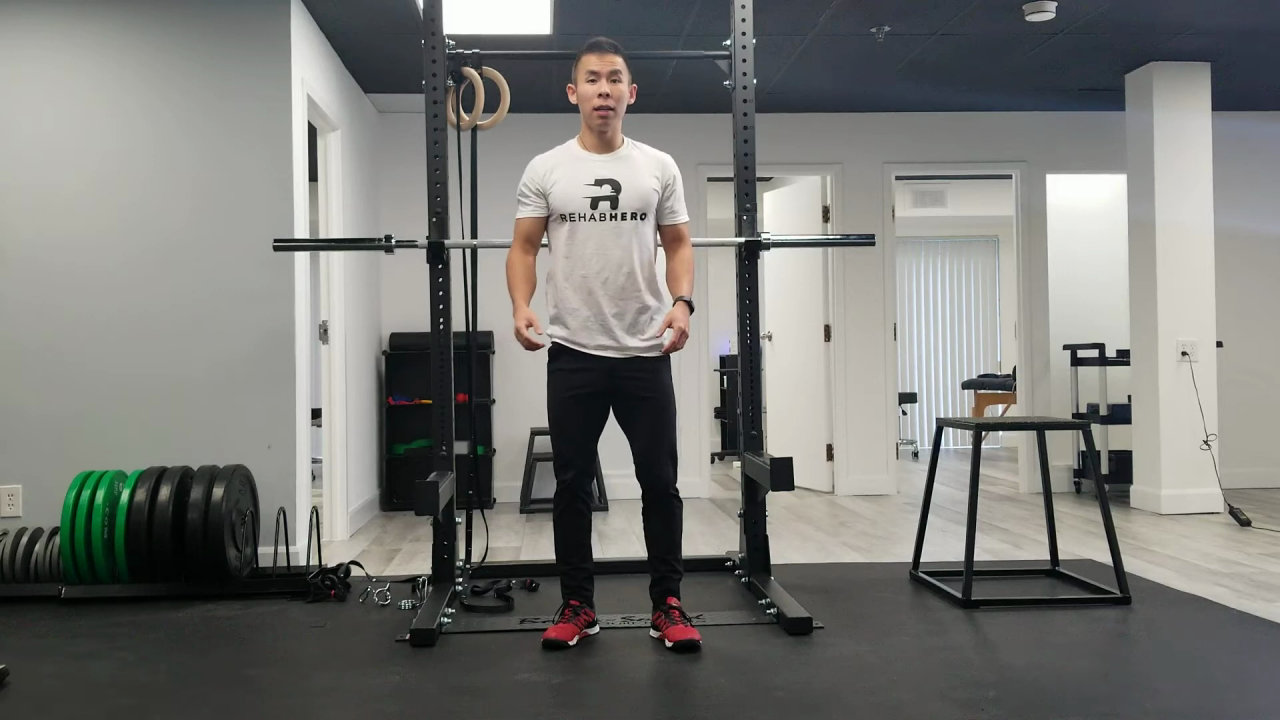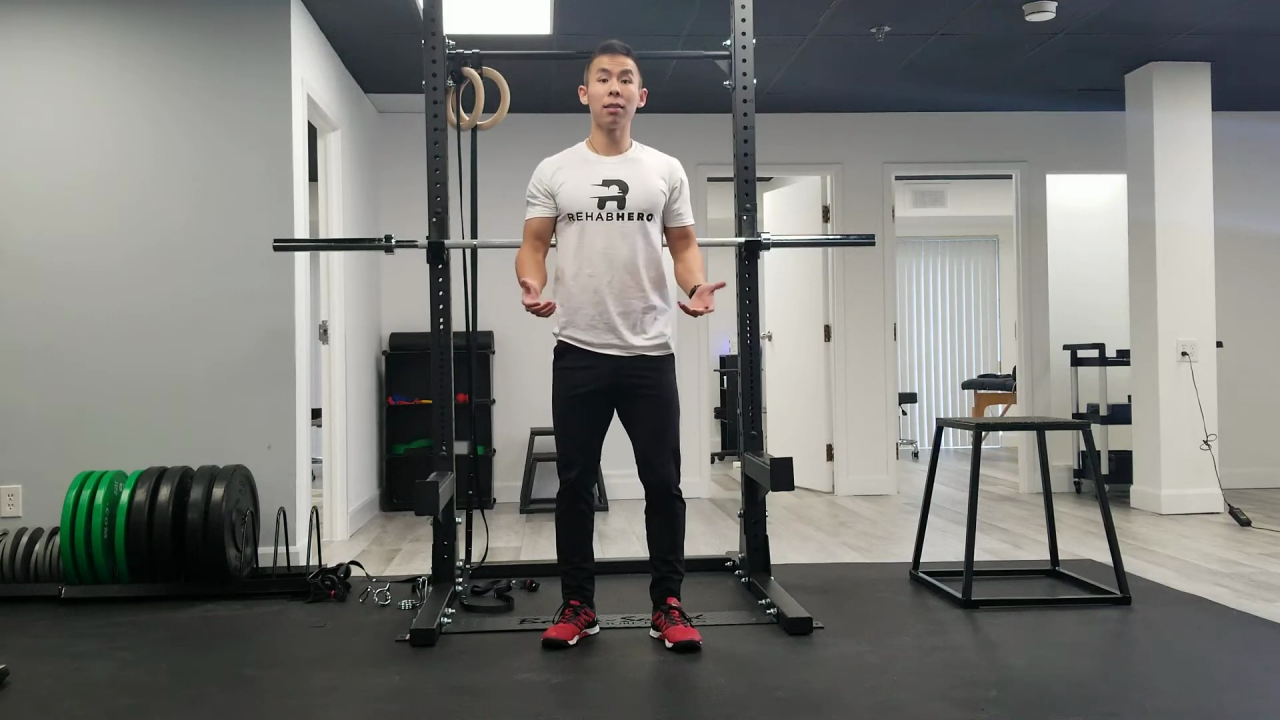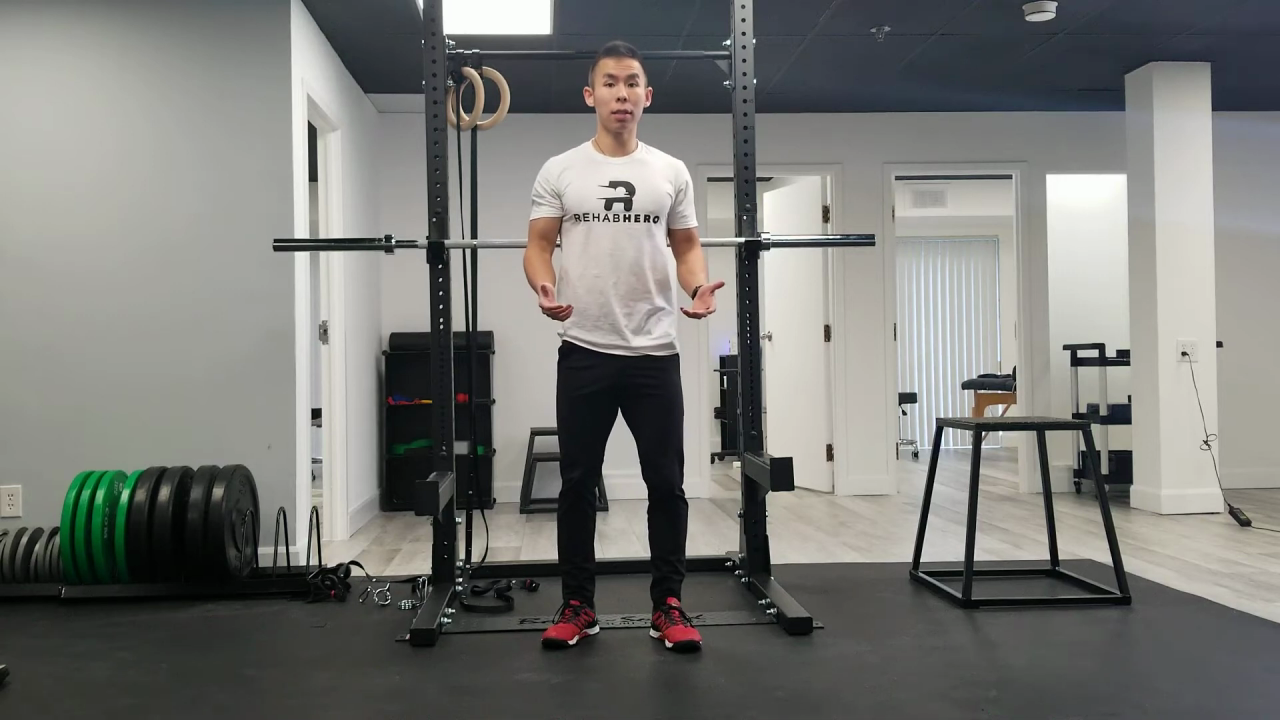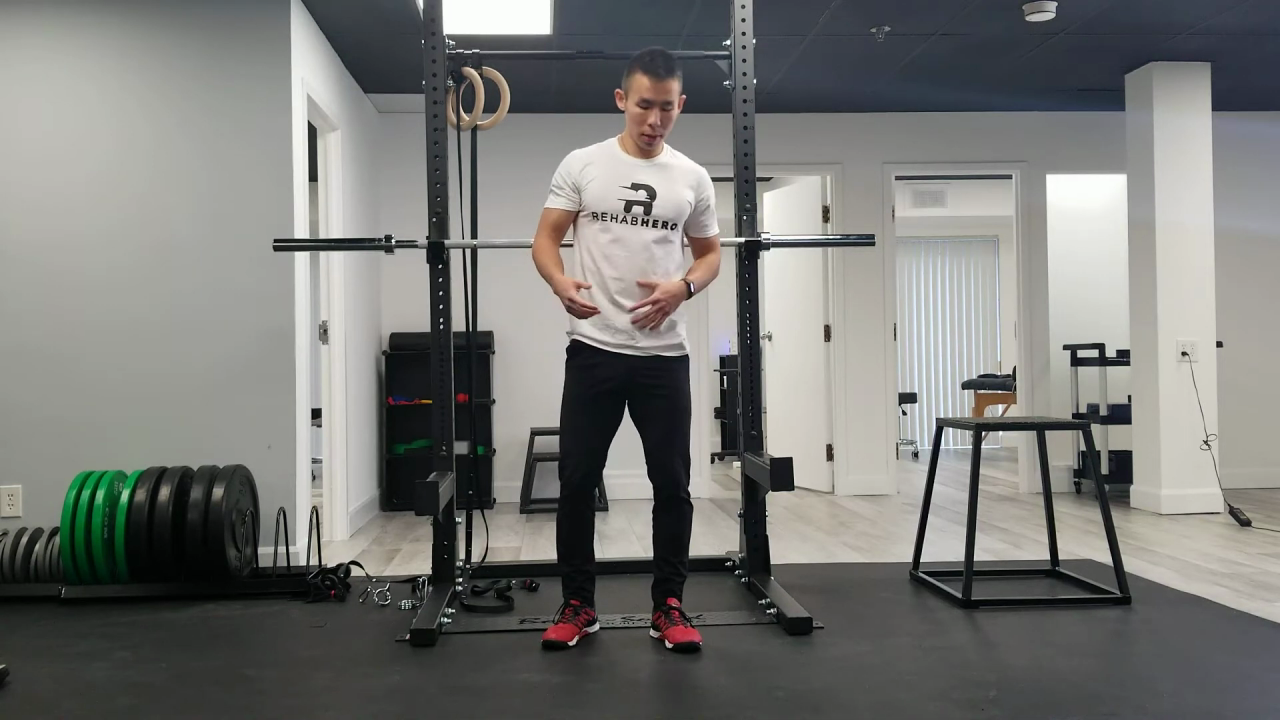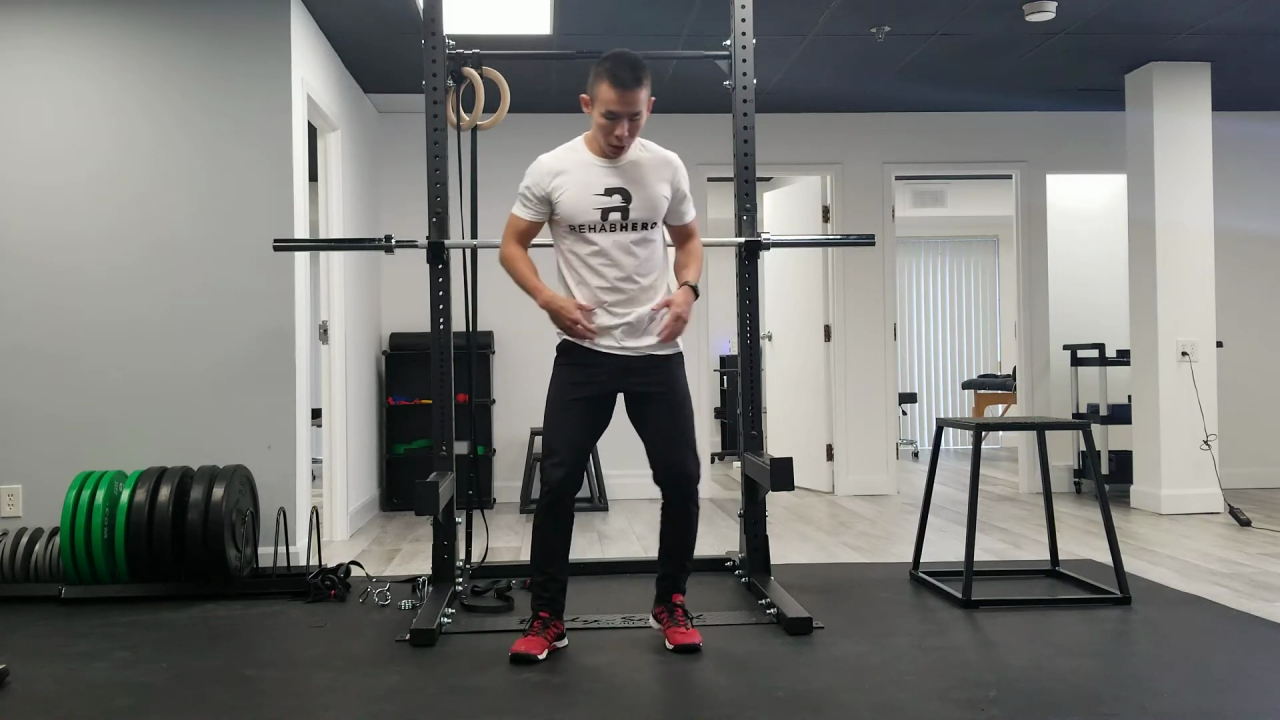
dt=0.5s
person 1, frame 1
left shoulder: (659, 167)
right shoulder: (545, 169)
left elbow: (677, 244)
right elbow: (524, 246)
left wrist: (682, 302)
right wrist: (521, 306)
left hip: (644, 353)
right hip: (574, 354)
left knee: (660, 482)
right knee: (572, 485)
left ankle: (667, 606)
right ankle: (577, 606)
person 1, frame 2
left shoulder: (666, 170)
right shoulder: (553, 171)
left elbow: (683, 245)
right elbow: (533, 244)
left wrist: (697, 285)
right wrist: (531, 285)
left hip: (650, 353)
right hip: (579, 352)
left knee: (663, 482)
right knee: (575, 484)
left ankle: (668, 606)
right ankle: (577, 605)
person 1, frame 3
left shoulder: (671, 172)
right shoulder: (559, 171)
left elbow: (686, 246)
right elbow: (538, 245)
left wrist: (699, 286)
right wrist: (543, 286)
left hip: (654, 353)
right hip: (583, 352)
left knee: (666, 482)
right knee: (578, 483)
left ankle: (668, 606)
right ankle: (577, 606)
person 1, frame 4
left shoulder: (693, 178)
right shoulder: (581, 164)
left elbow: (709, 252)
right elbow: (545, 237)
left wrist: (683, 288)
right wrist: (558, 280)
left hip: (663, 353)
right hip: (593, 350)
left knee: (671, 483)
right knee: (577, 479)
left ankle: (668, 606)
right ankle: (578, 604)
person 1, frame 5
left shoulder: (667, 166)
right shoulder: (550, 169)
left elbow: (687, 238)
right elbow: (512, 244)
left wrist: (686, 290)
right wrist: (549, 299)
left hip: (656, 351)
right hip: (584, 352)
left knee: (681, 478)
right knee: (558, 482)
left ankle: (671, 604)
right ankle: (546, 617)
